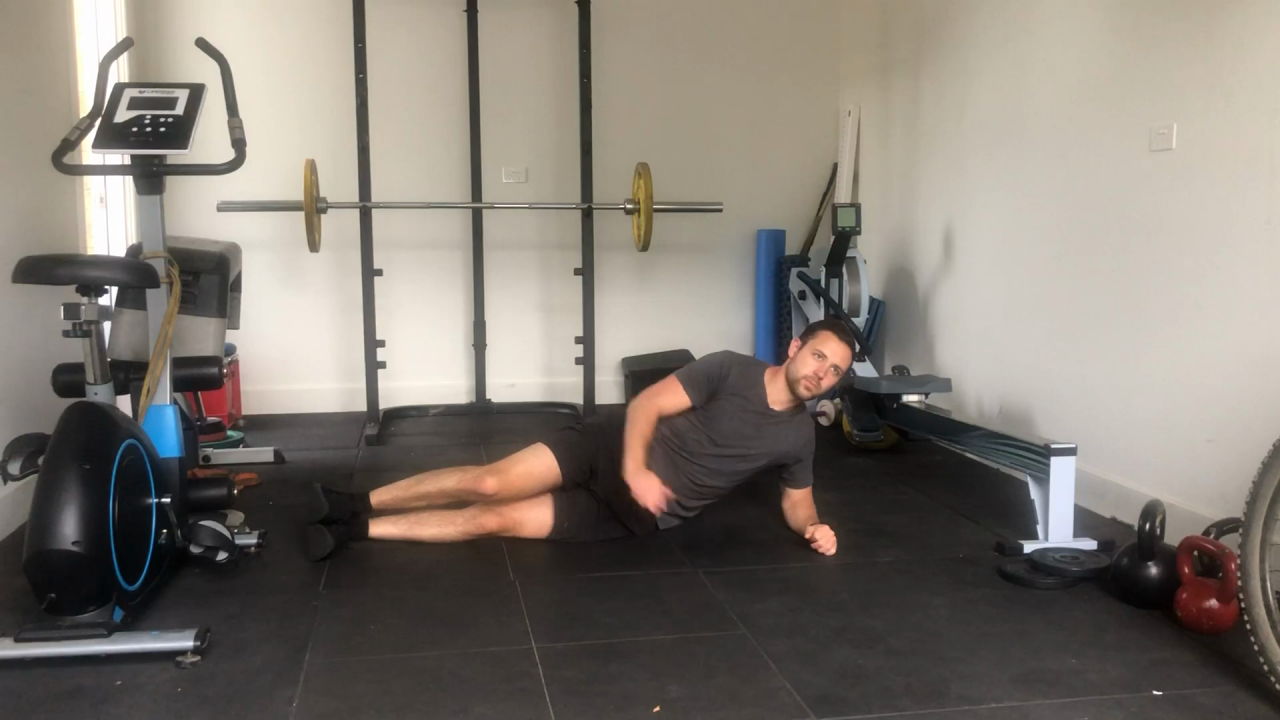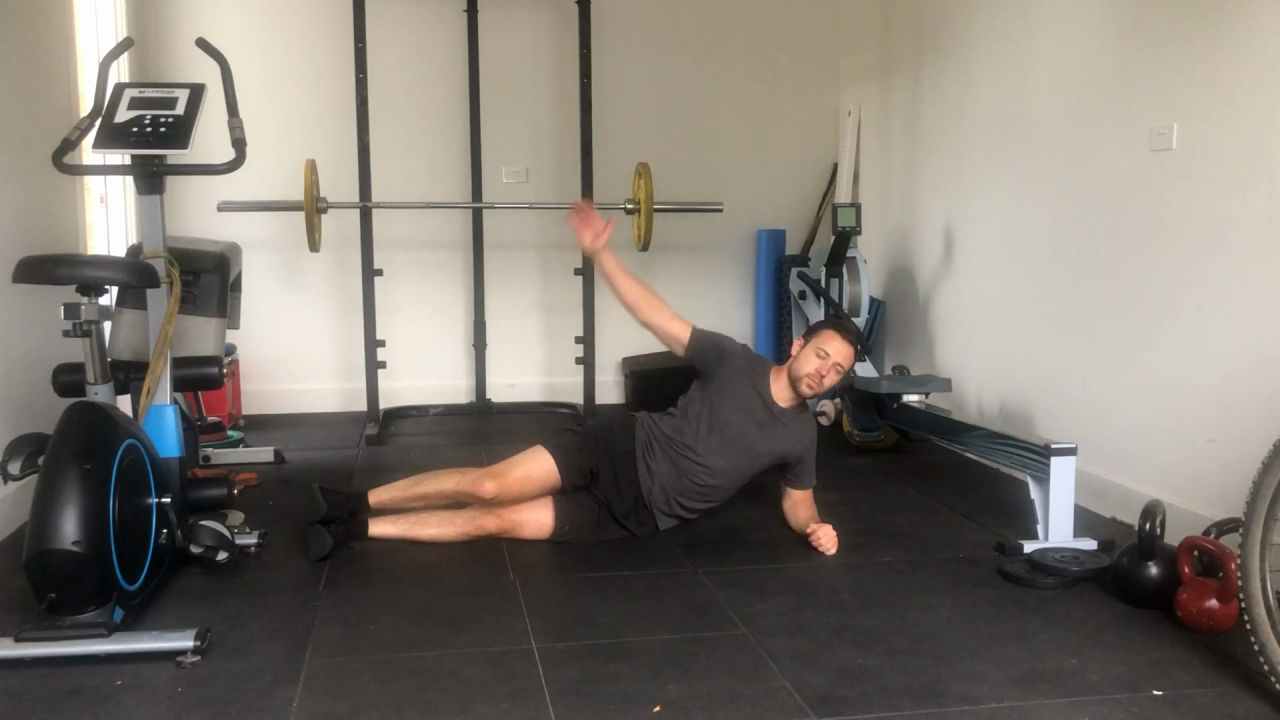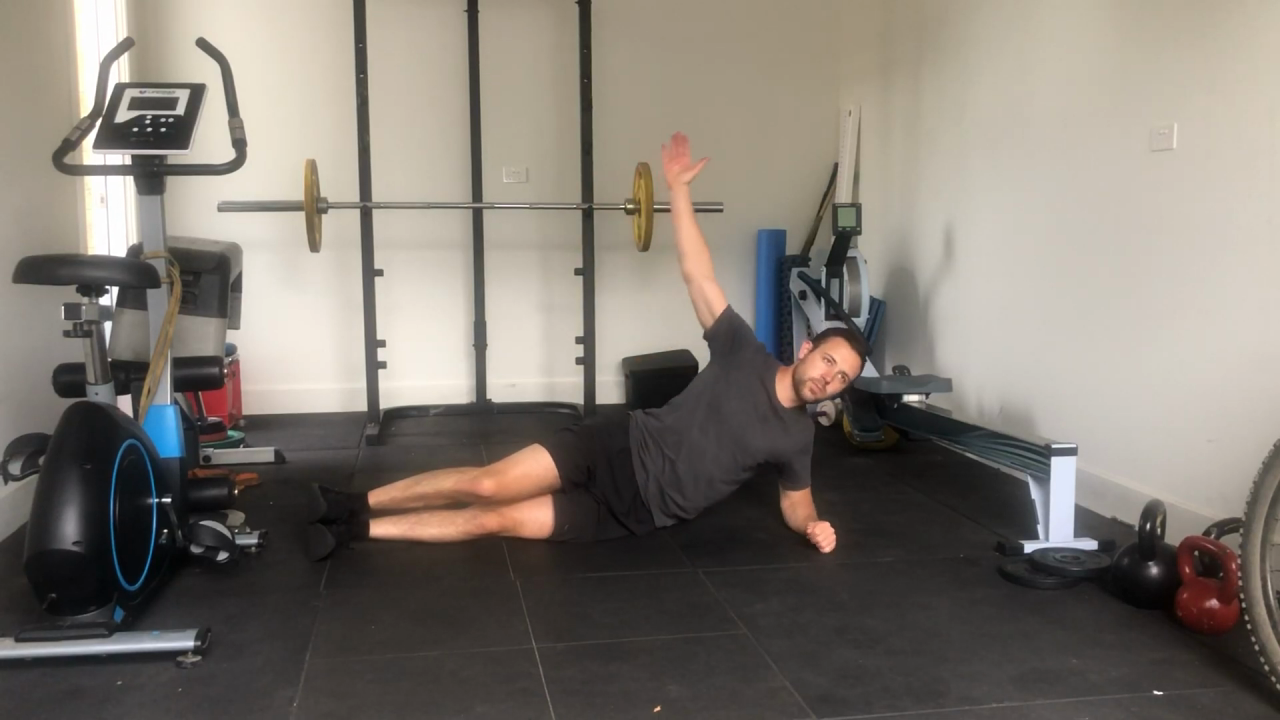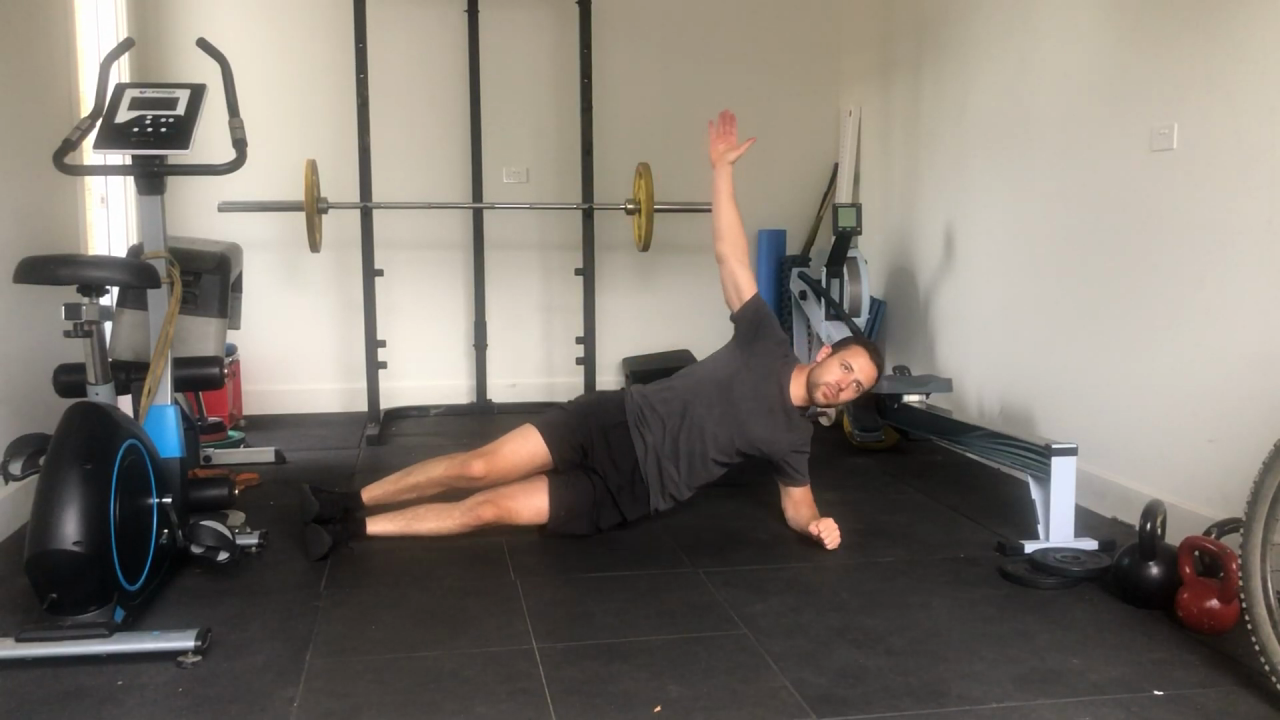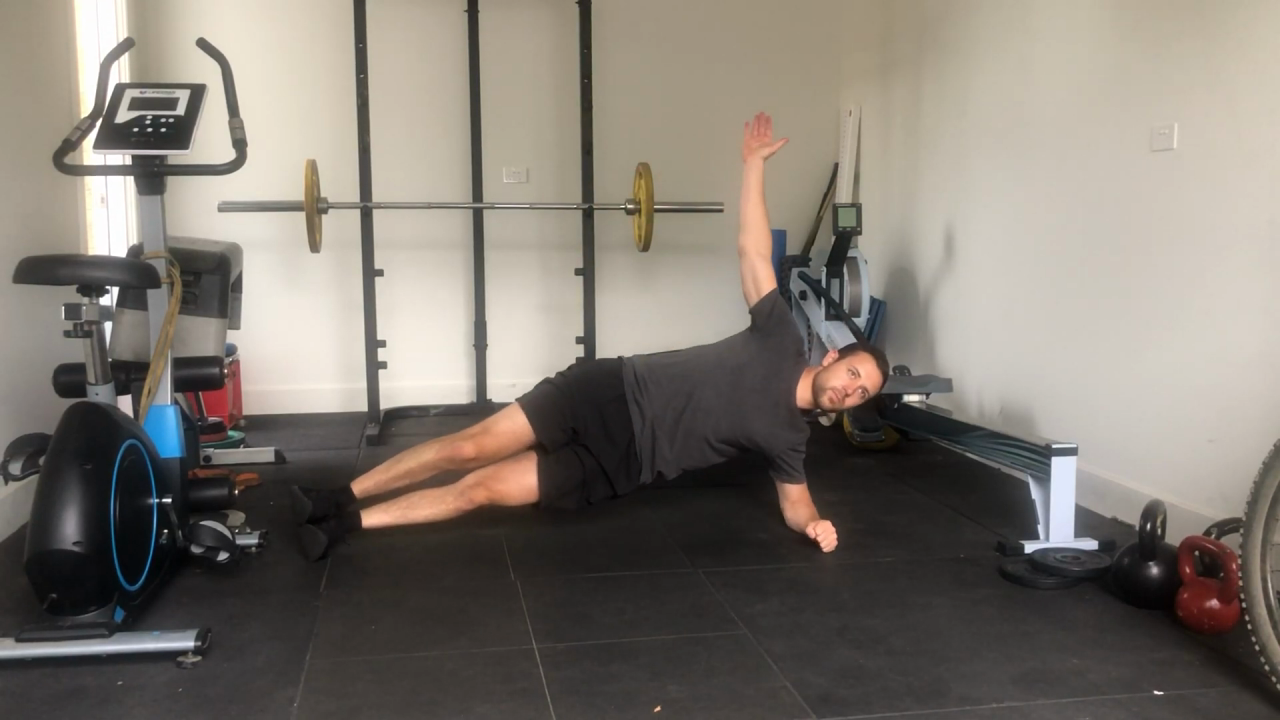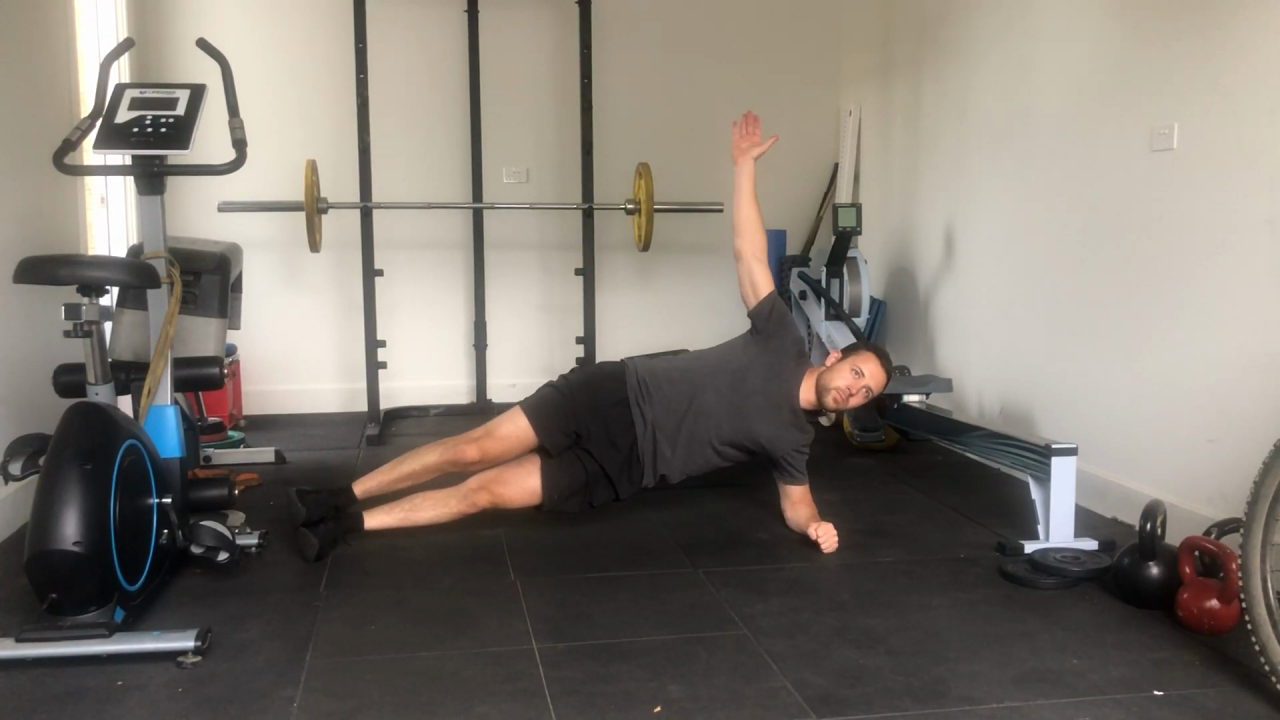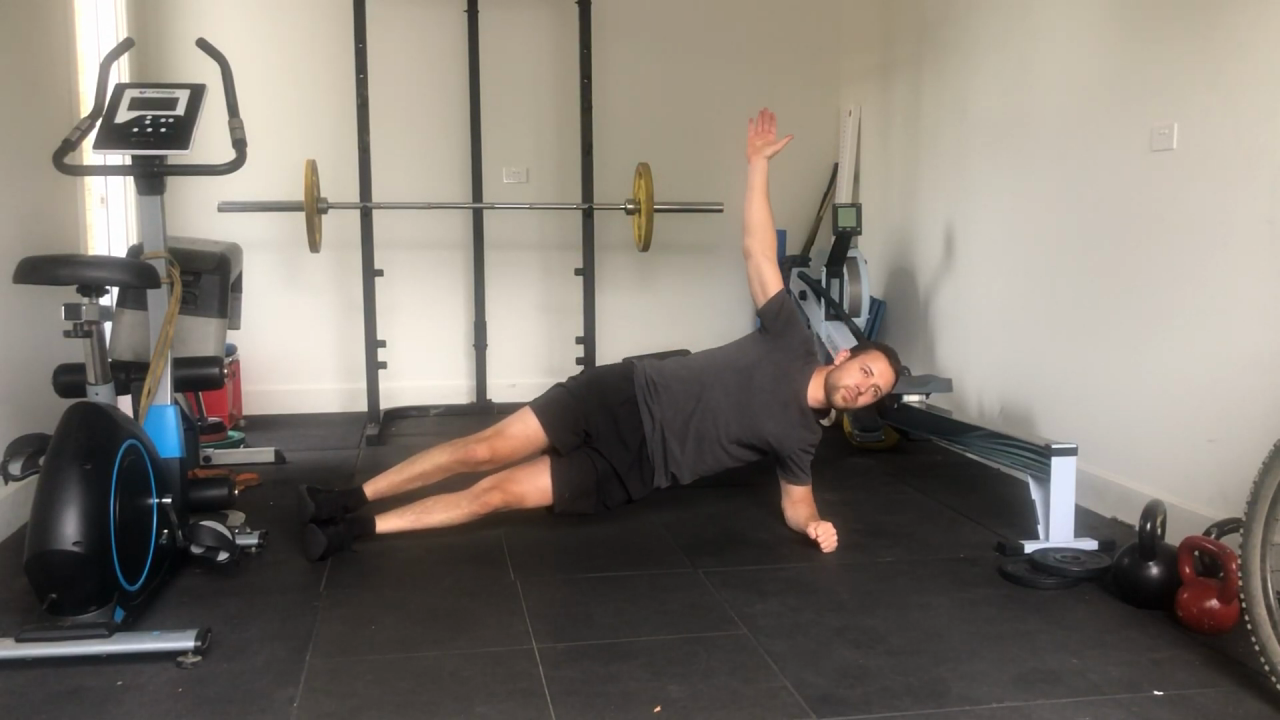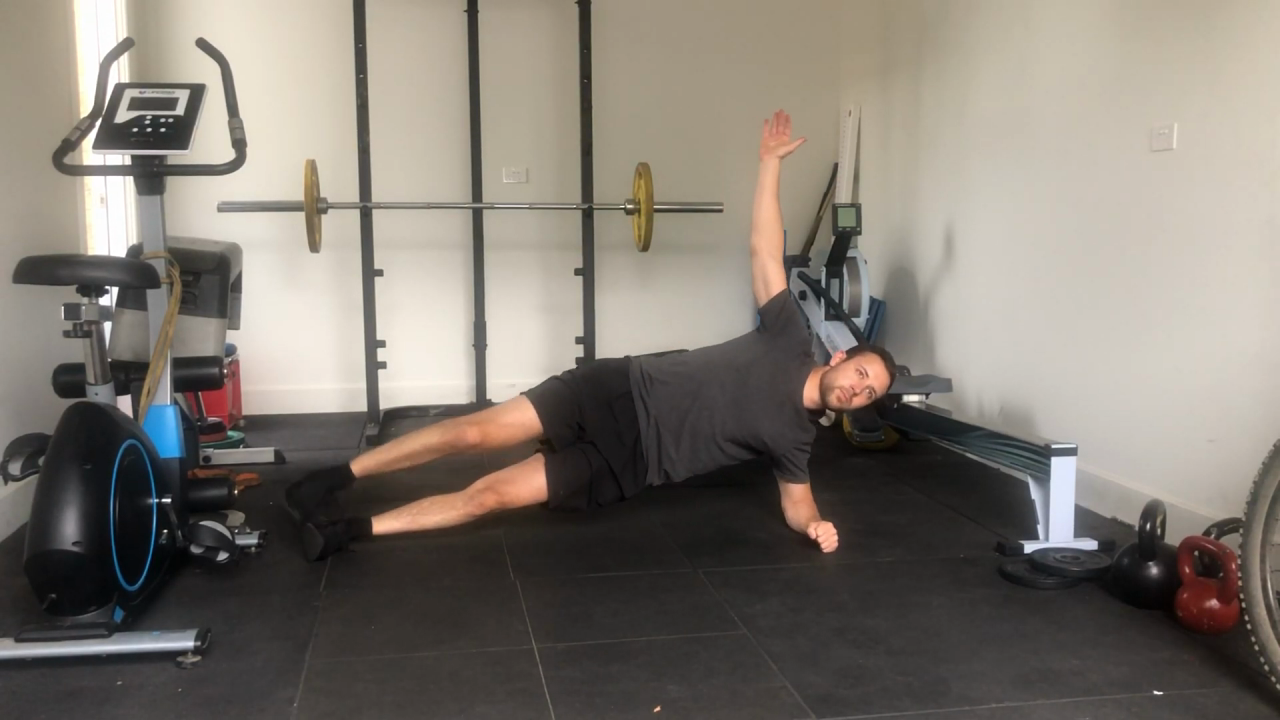
dt=0.3s
person 1, frame 1
left shoulder: (799, 434)
right shoulder: (730, 370)
left elbow: (797, 501)
right elbow: (646, 403)
left wrist: (813, 527)
right wrist: (634, 465)
left hip: (632, 515)
right hip: (615, 447)
left knee: (494, 520)
right knee: (493, 484)
left ankle: (359, 529)
right ankle: (360, 505)
person 1, frame 2
left shoulder: (800, 437)
right shoulder: (736, 363)
left elbow: (797, 501)
right elbow: (655, 316)
left wrist: (815, 528)
right wrist: (601, 253)
left hip: (643, 513)
right hip: (625, 450)
left knee: (496, 521)
right knee: (493, 485)
left ankle: (362, 532)
right ankle: (356, 505)
person 1, frame 3
left shoulder: (795, 436)
right shoulder: (743, 355)
left elbow: (795, 501)
right elbow: (697, 275)
left wrist: (814, 526)
right wrist: (678, 187)
left hip: (639, 509)
right hip: (621, 446)
left knee: (494, 519)
right knee: (490, 486)
left ankle: (359, 530)
right ankle: (357, 507)
person 1, frame 4
left shoulder: (792, 435)
right shoulder: (767, 345)
left elbow: (795, 500)
right elbow: (730, 256)
left wrist: (817, 526)
right wrist: (721, 166)
left hip: (630, 486)
right hip: (612, 422)
left knee: (491, 507)
right knee: (480, 468)
left ankle: (354, 529)
right ankle: (349, 504)
person 1, frame 5
left shoulder: (789, 434)
right shoulder: (782, 343)
left elbow: (794, 499)
right elbow: (753, 249)
left wrist: (815, 525)
right wrist: (754, 162)
left hip: (618, 458)
right hip: (609, 392)
left knee: (482, 489)
right knee: (473, 449)
left ankle: (350, 523)
right ankle: (343, 499)
person 1, frame 6
left shoulder: (793, 436)
right shoulder: (784, 342)
left elbow: (795, 499)
right elbow: (748, 253)
left wrist: (816, 525)
right wrist: (744, 163)
left hip: (624, 459)
right hip: (613, 395)
left knee: (485, 492)
right knee: (476, 451)
left ankle: (347, 524)
right ankle: (341, 501)
person 1, frame 7
left shoulder: (800, 433)
right shoulder: (792, 341)
left elbow: (796, 499)
right elbow: (759, 251)
left wrist: (815, 525)
right wrist: (758, 162)
left hip: (633, 462)
right hip: (623, 395)
left knee: (497, 493)
right knee: (488, 450)
left ankle: (360, 528)
right ankle: (353, 501)
person 1, frame 8
left shoulder: (795, 434)
right shoulder: (791, 339)
left elbow: (795, 499)
right elbow: (764, 249)
left wrist: (816, 525)
right wrist: (770, 161)
left hip: (628, 457)
right hip: (619, 392)
left knee: (491, 494)
right knee: (477, 433)
left ankle: (351, 528)
right ankle: (340, 478)
